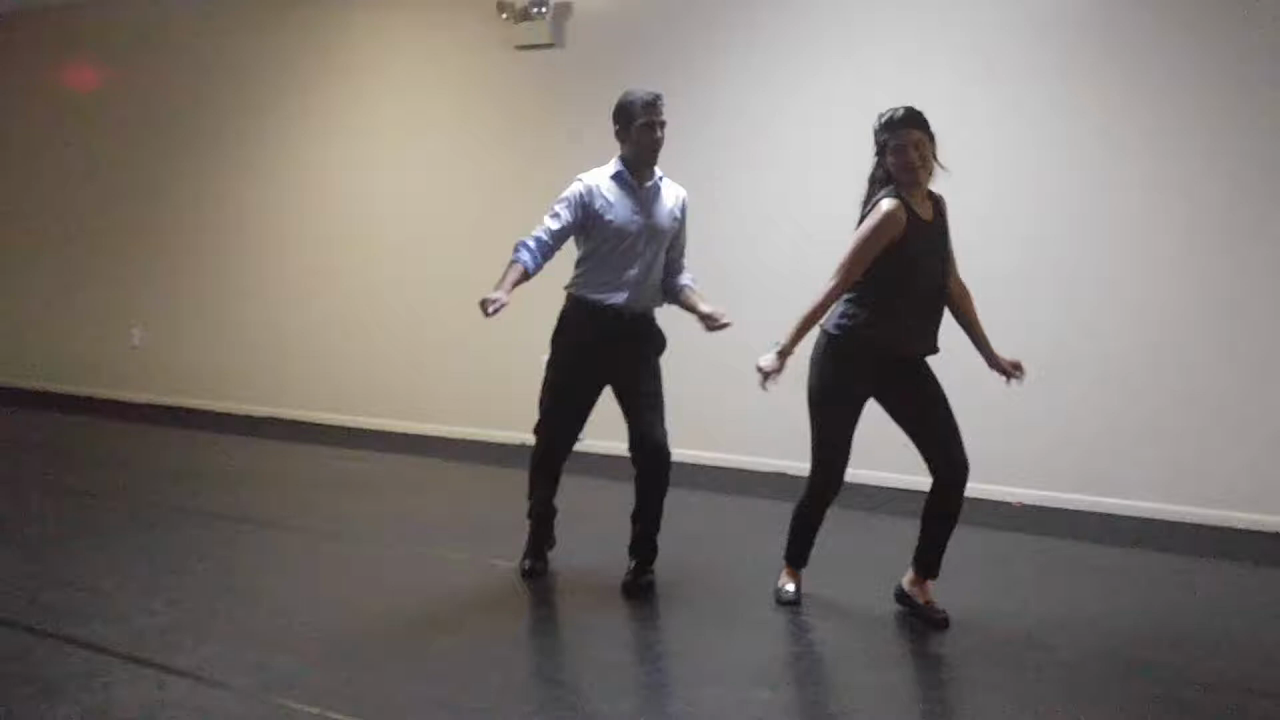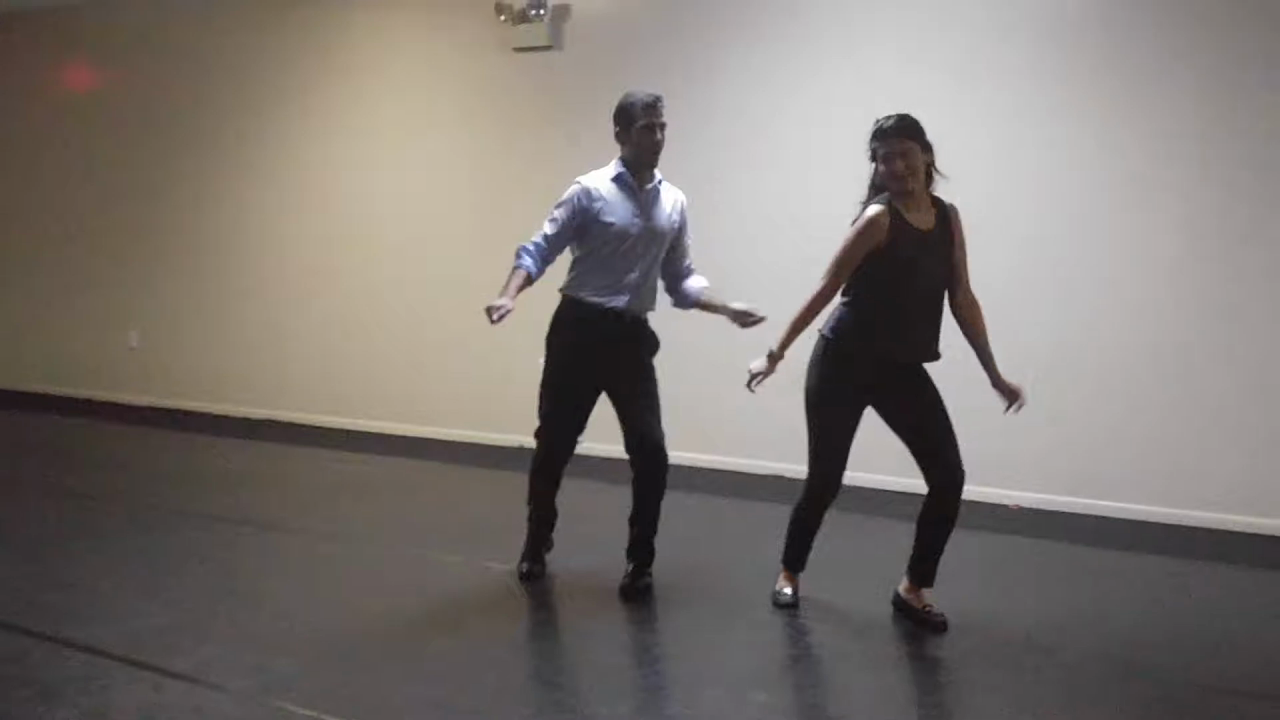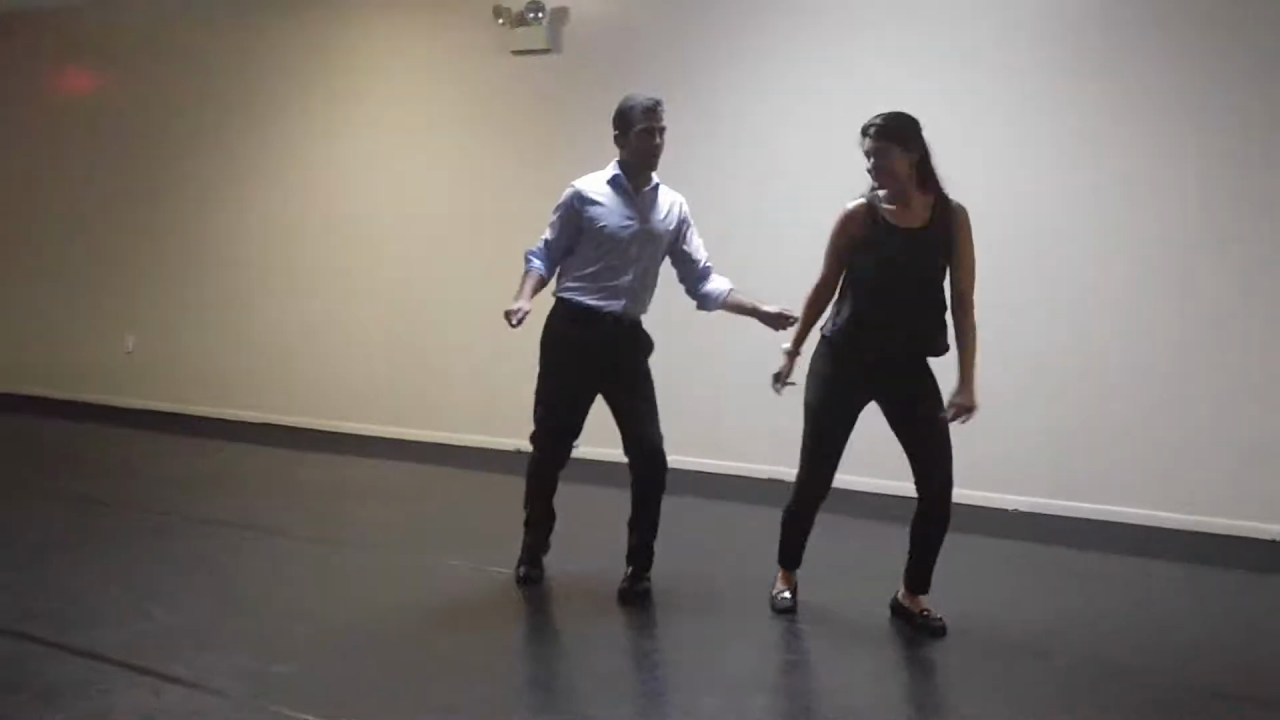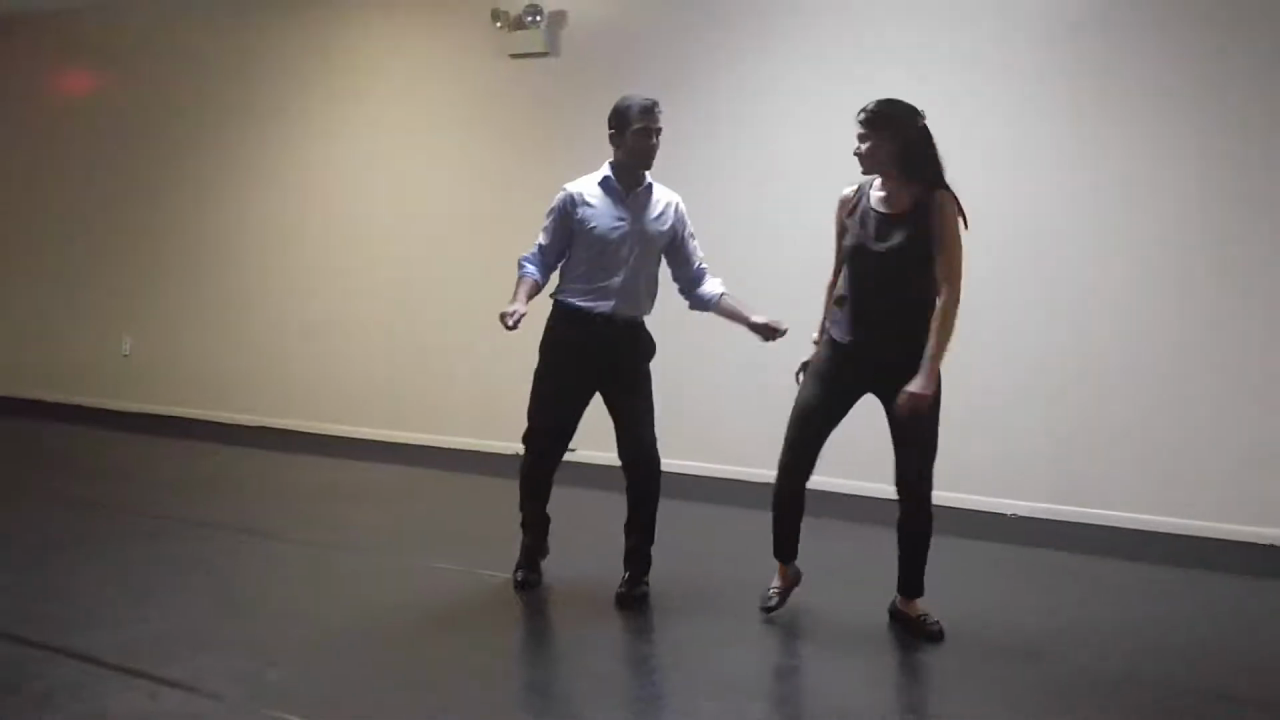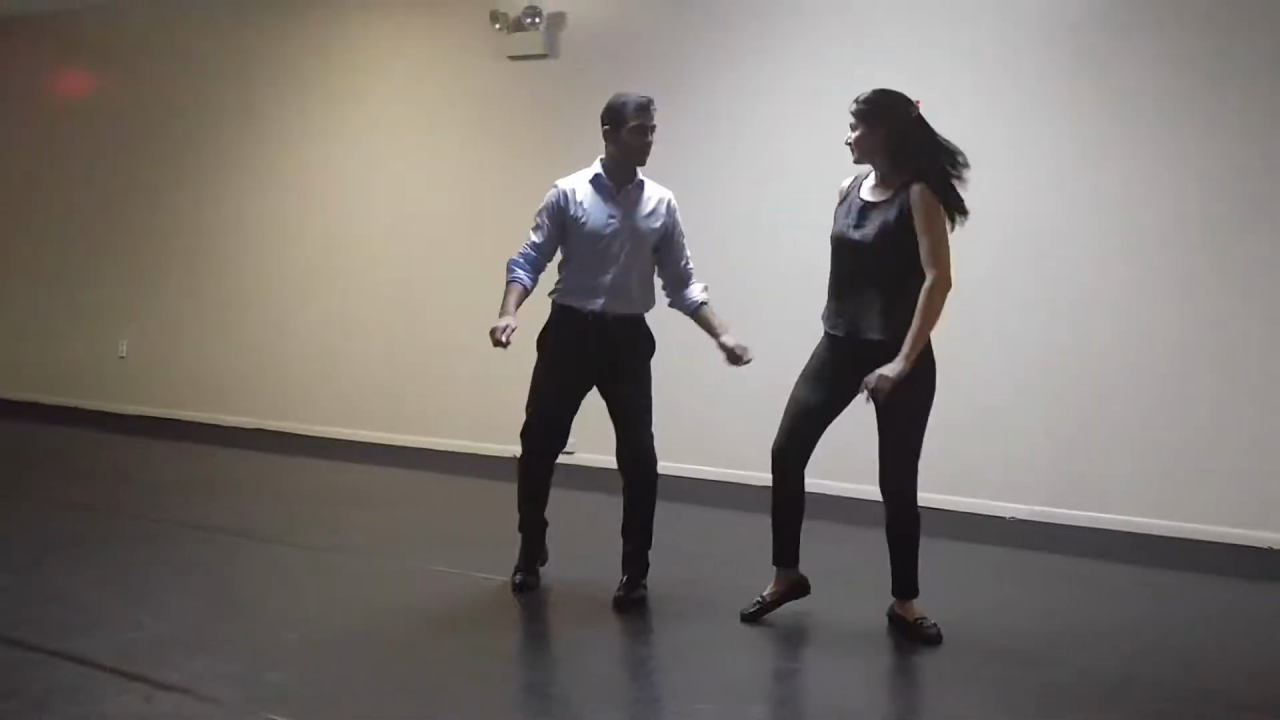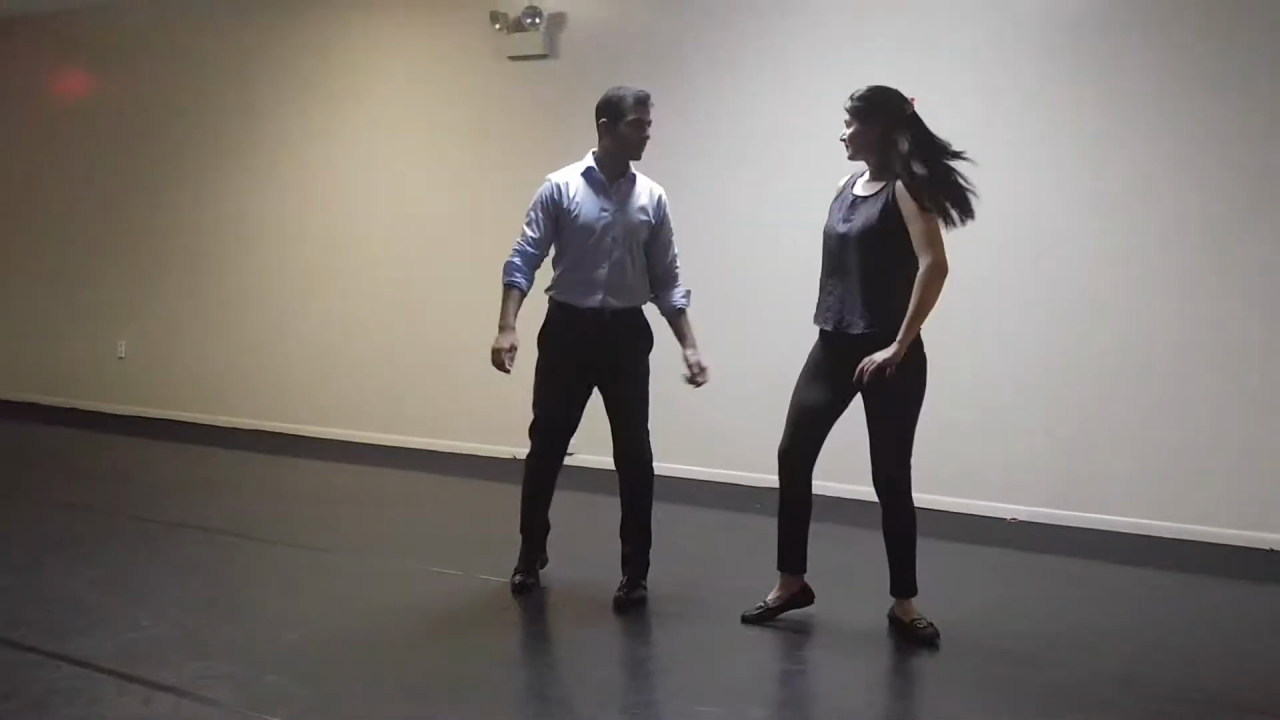
dt=0.1s
person 1, frame 1
left shoulder: (937, 209)
right shoulder: (889, 211)
left elbow: (950, 287)
right elbow: (839, 286)
left wrist: (990, 353)
right wrist: (785, 349)
left hip: (903, 362)
right hip: (846, 356)
left knee: (953, 470)
right knee: (827, 476)
left ankle: (916, 581)
right ankle: (791, 569)
person 1, frame 2
left shoulder: (947, 218)
right shoulder: (878, 217)
left elbow: (962, 298)
right elbow: (826, 289)
left wrist: (993, 372)
right wrist: (776, 353)
left hip: (902, 369)
right hip: (844, 362)
left knee: (949, 478)
right knee: (825, 481)
left ankle: (913, 588)
right ankle: (789, 572)
person 1, frame 3
left shoulder: (951, 216)
right shoulder: (858, 215)
left elbow: (963, 304)
right elbow: (826, 287)
left wrist: (966, 381)
right wrist: (792, 352)
left hip: (909, 369)
right hip: (842, 360)
left knee: (938, 486)
right knee: (815, 480)
left ankle: (911, 594)
right ankle: (785, 574)
person 1, frame 4
left shoulder: (937, 203)
right shoulder: (853, 203)
left elbow: (948, 293)
left wrist: (929, 373)
right wrist: (818, 343)
left hip: (905, 362)
right hip: (844, 354)
left knee: (915, 485)
right knee: (793, 464)
left ankle: (907, 599)
right ankle: (785, 568)
person 1, frame 5
left shoulder: (918, 195)
right shoulder: (850, 190)
left elbow: (938, 278)
left wrist: (906, 359)
left hip: (894, 358)
right hip: (839, 349)
left knee: (898, 482)
right knee: (786, 455)
left ankle: (905, 602)
right ankle: (786, 575)
person 1, frame 6
left shoulder: (907, 188)
right shoulder: (846, 188)
left elbow: (934, 267)
left wrist: (899, 346)
left hip: (888, 354)
right hip: (834, 346)
left knee: (890, 479)
right knee: (792, 457)
left ankle: (904, 601)
right ankle: (792, 583)
person 2, frame 1
left shoulder: (675, 200)
right shoulder: (590, 190)
right elbow: (538, 245)
left wrist: (699, 308)
right wrist: (502, 290)
left hip: (636, 334)
right hip: (584, 328)
left knee: (653, 454)
right knee: (553, 442)
left ankle: (642, 560)
right ankle: (537, 543)
person 2, frame 2
left shoulder: (673, 203)
right shoulder: (590, 191)
left elbow: (681, 277)
right elbow: (541, 249)
left wrist: (726, 307)
right wrist: (509, 295)
left hip: (633, 337)
right hip: (581, 330)
left knee: (650, 454)
right knee: (554, 444)
left ankle: (640, 561)
right ankle: (536, 546)
person 2, frame 3
left shoulder: (672, 208)
right shoulder: (585, 194)
left elbow: (701, 279)
right elbow: (546, 254)
left wrist: (759, 310)
right wrist: (525, 298)
left hip: (626, 340)
right hip: (572, 332)
left knee: (649, 457)
right knee: (550, 447)
left ankle: (638, 565)
right ankle: (533, 548)
person 2, frame 4
left shoulder: (669, 208)
right shoulder: (577, 197)
left elbow: (697, 281)
right elbow: (541, 258)
left wrist: (750, 320)
right wrist: (520, 301)
left hip: (628, 341)
right hip: (572, 335)
left knee: (643, 460)
right knee: (542, 449)
left ankle: (636, 569)
right ankle: (531, 553)
person 2, frame 5
left shoulder: (661, 204)
right shoulder: (568, 193)
left elbow: (682, 283)
right elbow: (531, 260)
left wrist: (721, 335)
right wrist: (508, 313)
left hip: (627, 339)
right hip: (569, 333)
left knee: (638, 460)
right knee: (539, 448)
left ankle: (635, 571)
right ankle: (530, 555)
person 2, frame 6
left shoulder: (652, 198)
right shoulder: (560, 188)
left elbow: (665, 281)
right elbow: (525, 260)
left wrist: (689, 344)
right wrist: (507, 326)
left hip: (625, 335)
right hip: (567, 330)
left knee: (634, 457)
right knee: (546, 449)
left ankle: (634, 573)
right ankle: (530, 558)
